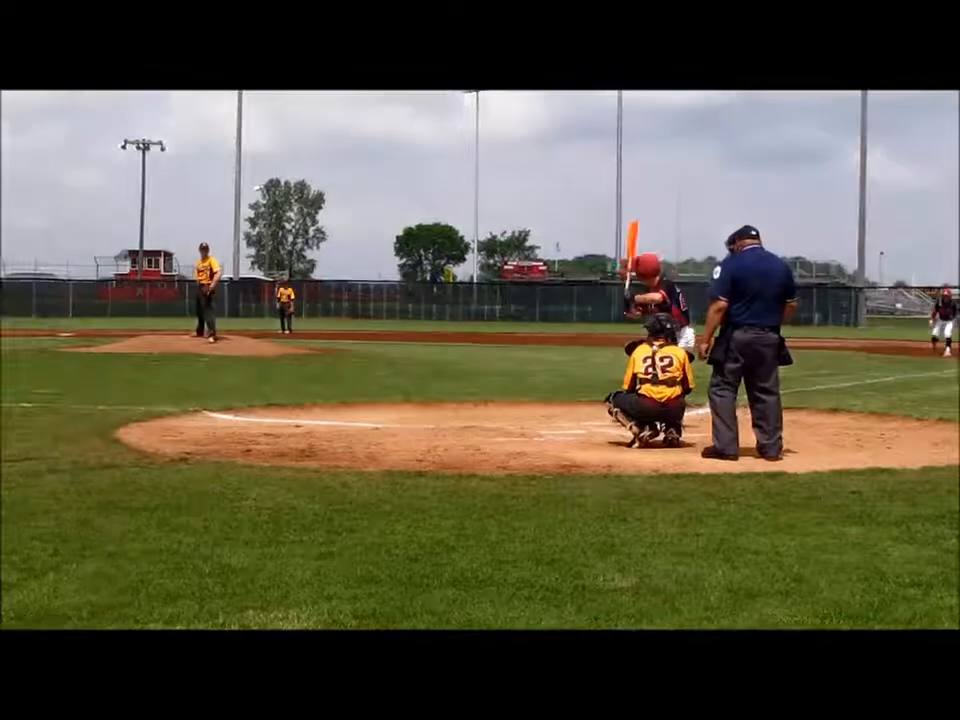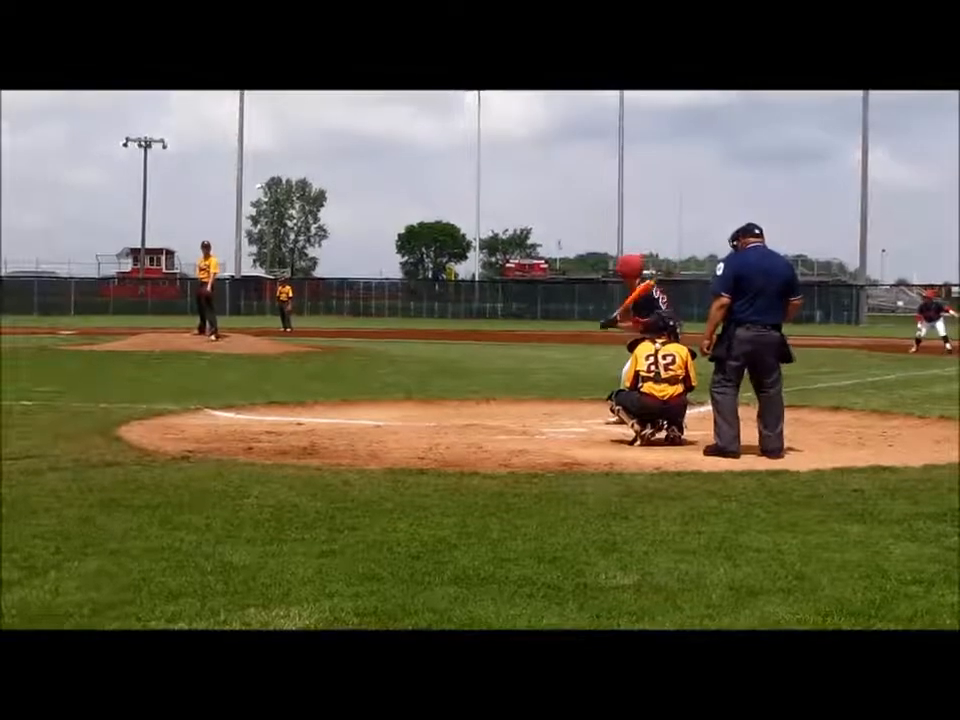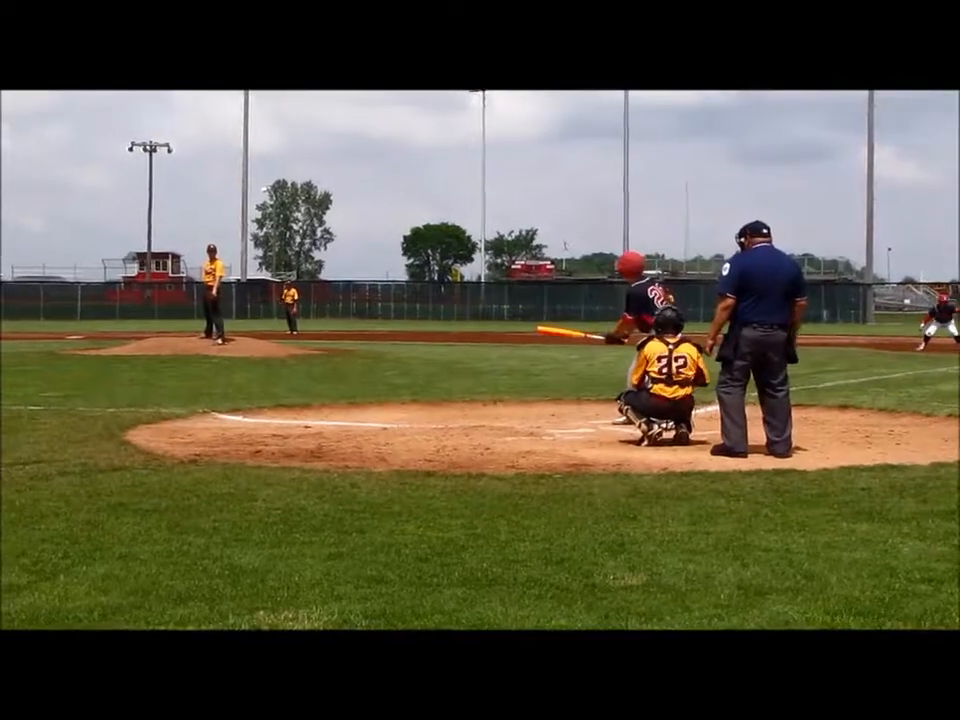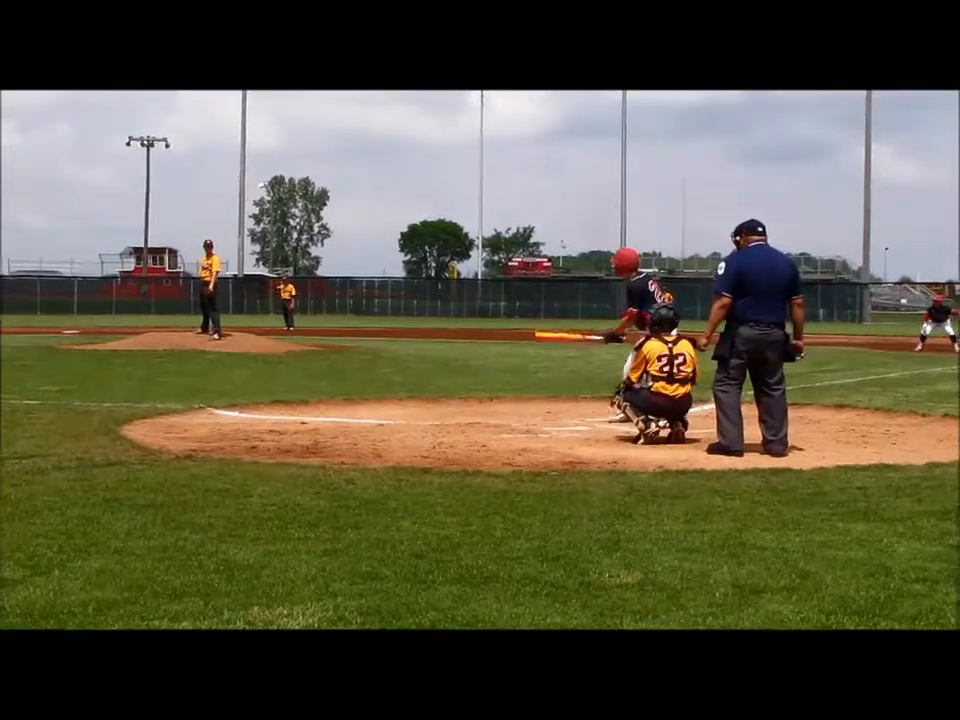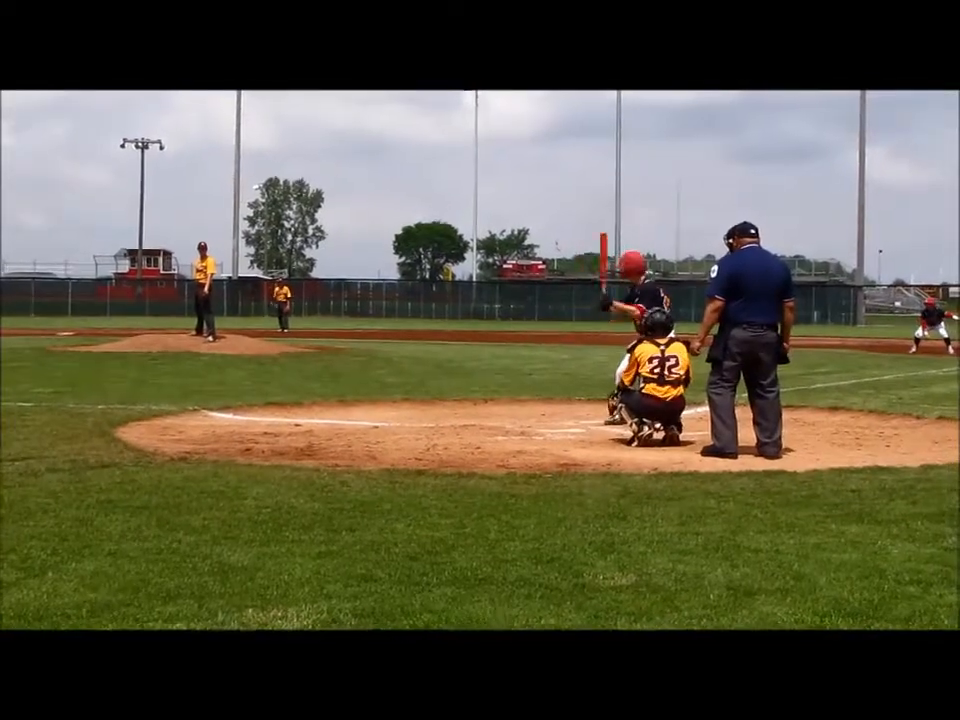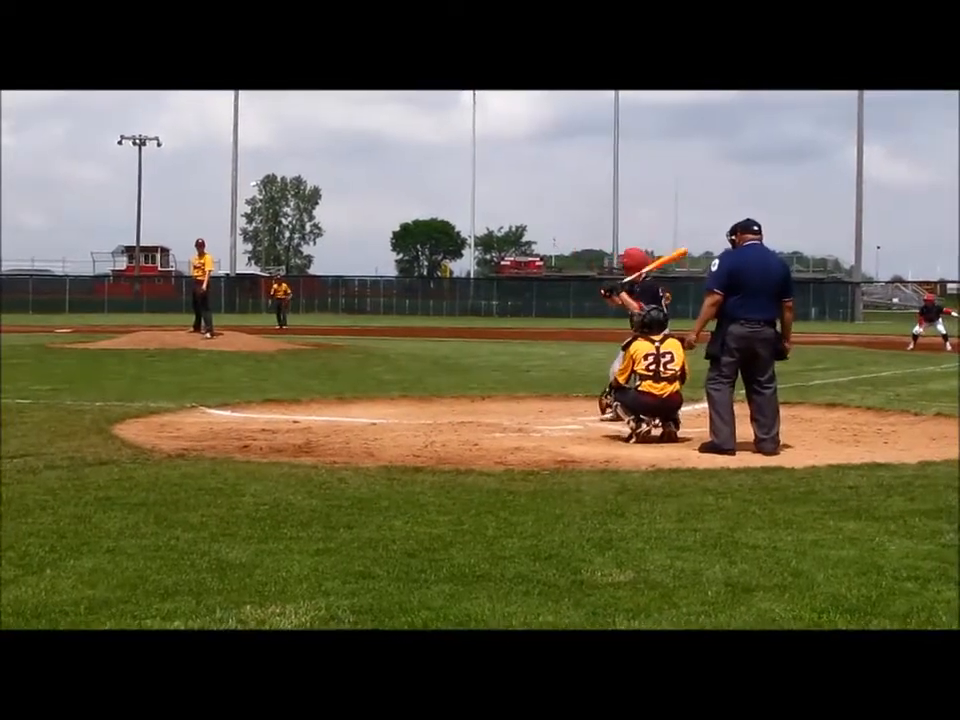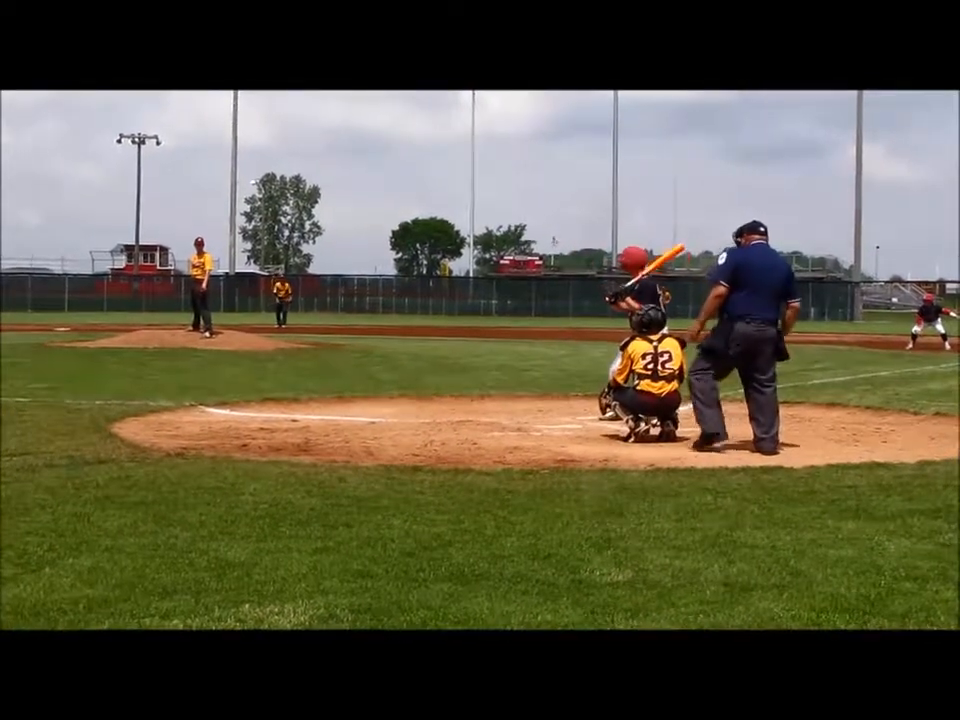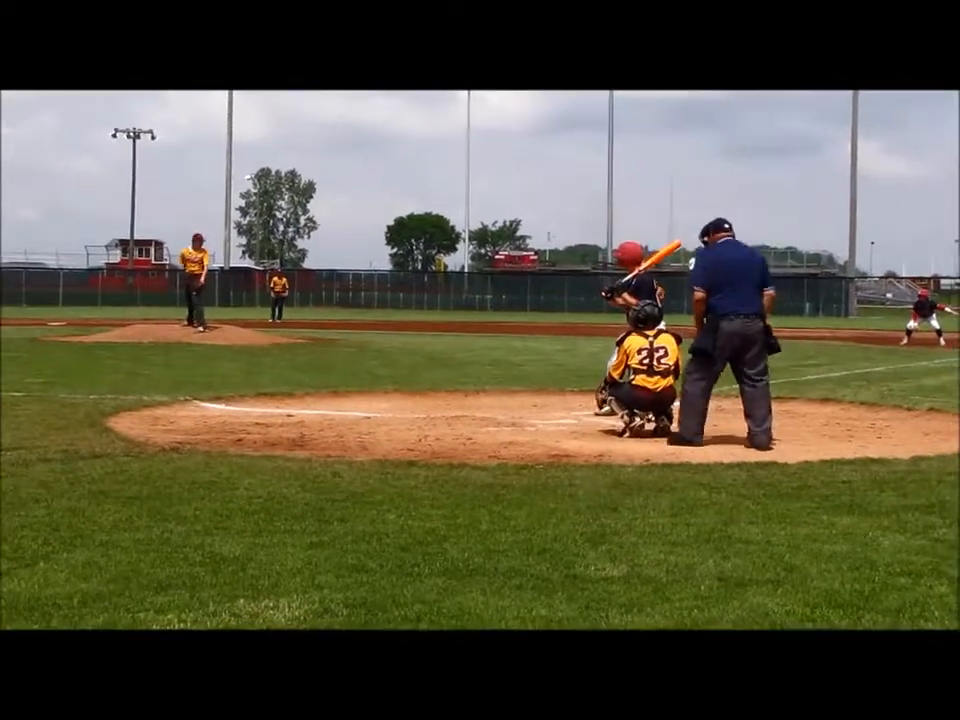
dt=0.4s
person 1, frame 1
left shoulder: (731, 263)
right shoulder: (781, 265)
left elbow: (719, 305)
right elbow: (791, 305)
left wrist: (706, 340)
left hip: (736, 337)
right hip: (768, 338)
left knee: (723, 389)
right knee: (768, 393)
left ankle: (726, 447)
right ankle: (771, 447)
person 1, frame 2
left shoulder: (733, 261)
right shoulder: (784, 264)
left elbow: (722, 302)
right elbow: (795, 302)
left wrist: (708, 336)
left hip: (738, 335)
right hip: (771, 336)
left knee: (724, 387)
right knee: (770, 390)
left ankle: (727, 444)
right ankle: (773, 445)
person 1, frame 3
left shoulder: (739, 261)
right shoulder: (790, 264)
left elbow: (727, 303)
right elbow: (800, 304)
left wrist: (712, 336)
right wrist: (790, 334)
left hip: (745, 335)
right hip: (777, 336)
left knee: (731, 386)
right knee: (777, 390)
left ankle: (735, 444)
right ankle: (781, 444)
person 1, frame 4
left shoulder: (735, 260)
right shoulder: (786, 263)
left elbow: (723, 302)
right elbow: (797, 303)
left wrist: (706, 334)
right wrist: (798, 337)
left hip: (741, 334)
right hip: (774, 335)
left knee: (727, 385)
right knee: (773, 389)
left ankle: (730, 443)
right ankle: (777, 443)
person 1, frame 5
left shoulder: (728, 263)
right shoulder: (779, 265)
left elbow: (716, 305)
right elbow: (788, 307)
left wrist: (700, 338)
right wrist: (785, 339)
left hip: (735, 335)
right hip: (767, 337)
left knee: (721, 387)
right knee: (767, 391)
left ankle: (725, 445)
right ankle: (771, 445)
person 1, frame 6
left shoulder: (729, 258)
right shoulder: (780, 263)
left elbow: (714, 299)
right elbow: (787, 306)
left wrist: (695, 331)
right wrist: (786, 339)
left hip: (733, 332)
right hip: (765, 333)
left knee: (719, 384)
right knee: (765, 387)
left ankle: (723, 441)
right ankle: (768, 441)
person 1, frame 7
left shoulder: (735, 255)
right shoulder: (783, 264)
left elbow: (719, 292)
right elbow: (793, 306)
left wrist: (699, 323)
right wrist: (781, 334)
left hip: (735, 329)
right hip: (767, 332)
left knee: (701, 372)
right knee: (764, 386)
left ankle: (713, 430)
right ankle: (767, 441)
person 1, frame 8
left shoulder: (705, 255)
right shoulder: (756, 256)
left elbow: (699, 297)
right elbow: (769, 295)
left wrist: (700, 326)
right wrist: (758, 320)
left hip: (721, 326)
right hip: (754, 326)
left knee: (698, 377)
right knee: (756, 381)
left ankle: (690, 433)
right ankle: (761, 436)
